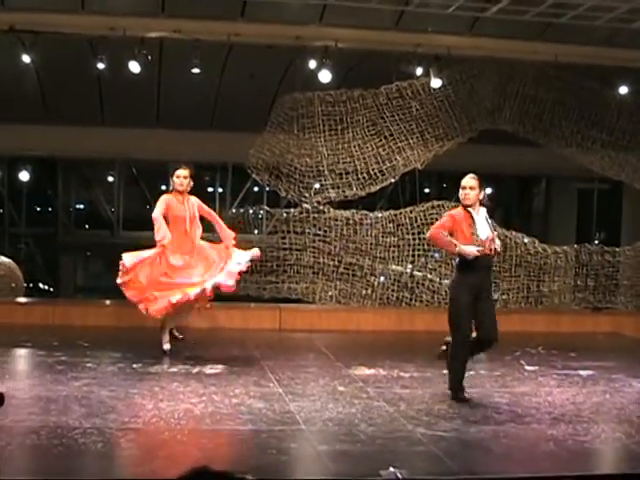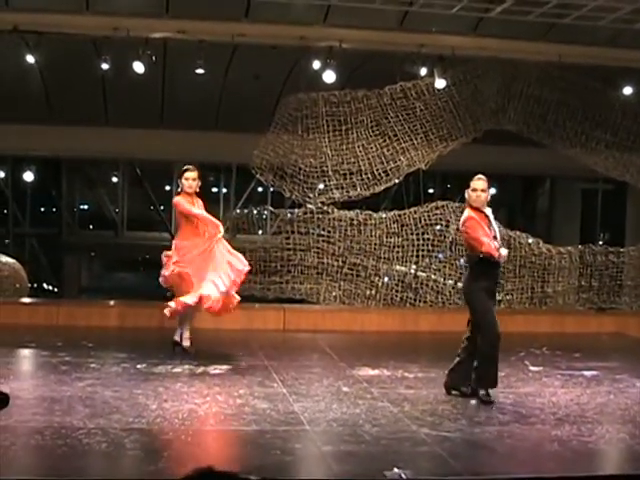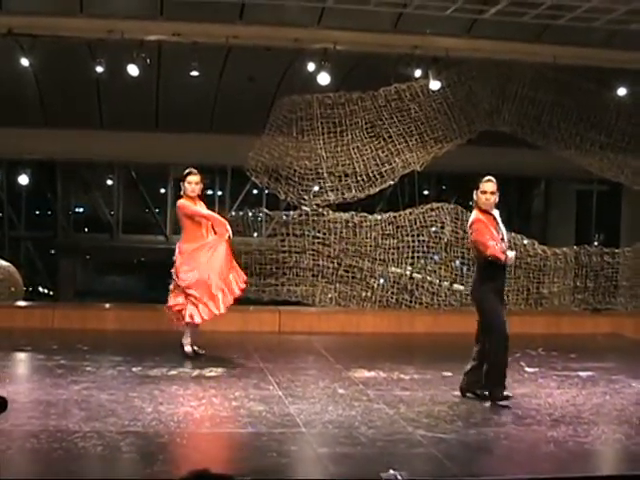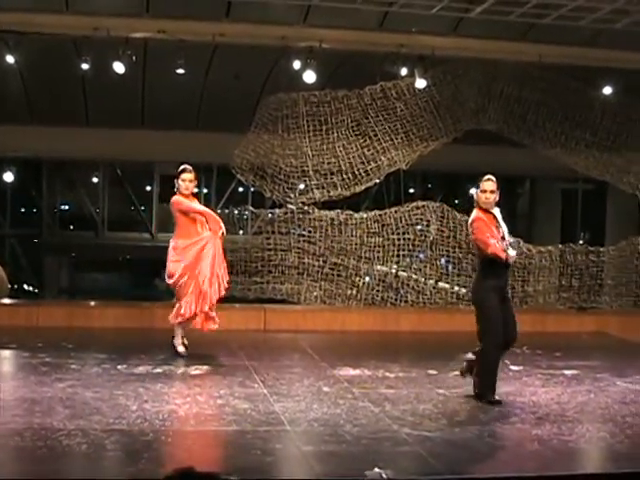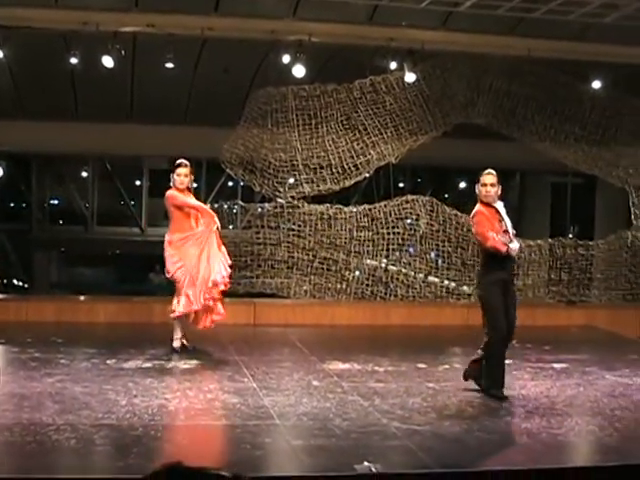
dt=0.4s
person 1, frame 1
left shoulder: (485, 216)
right shoulder: (454, 216)
right elbow: (433, 235)
left wrist: (495, 243)
right wrist: (461, 249)
left hip: (484, 283)
right hip: (464, 282)
left knee: (489, 336)
right knee: (462, 336)
left ankle: (454, 356)
right ankle: (456, 388)
person 1, frame 2
left shoulder: (486, 215)
right shoulder: (469, 218)
left elbow: (494, 244)
right elbow: (483, 245)
left wrist: (499, 251)
right wrist: (499, 253)
left hip: (488, 283)
right hip: (477, 284)
left knee: (477, 336)
right knee: (490, 334)
left ankle: (456, 380)
right ankle: (481, 386)
person 1, frame 3
left shoulder: (494, 217)
right shoulder: (478, 220)
left elbow: (502, 247)
right elbow: (488, 248)
left wrist: (508, 254)
right wrist: (505, 256)
left hip: (496, 285)
right hip: (485, 287)
left knee: (487, 337)
right knee: (500, 334)
left ankle: (472, 383)
right ankle: (495, 388)
person 1, frame 4
left shoulder: (496, 216)
right shoulder: (478, 218)
left elbow: (505, 244)
right elbow: (488, 246)
left wrist: (509, 251)
right wrist: (505, 254)
left hip: (500, 283)
right hip: (486, 285)
left knee: (509, 334)
right knee: (493, 336)
left ankle: (475, 363)
right ankle: (483, 389)
person 1, frame 5
left shoulder: (500, 210)
right shoulder: (480, 213)
left elbow: (510, 239)
right elbow: (489, 241)
left wrist: (513, 245)
right wrist: (507, 248)
left hip: (506, 277)
right hip: (490, 278)
left knee: (506, 330)
right knee: (498, 331)
left ankle: (477, 368)
right ankle: (492, 384)
person 2, frame 1
left shoulder: (193, 200)
right shoulder: (166, 199)
left elbow: (211, 216)
right elbow: (156, 214)
left wrist: (227, 236)
right wrist: (162, 232)
left hip: (192, 251)
right hip: (171, 252)
left knee: (195, 293)
right knee: (171, 294)
left ankle: (173, 327)
right ankle: (164, 339)
person 2, frame 2
left shoulder: (198, 201)
right shoulder: (178, 201)
right elbow: (195, 214)
left wrist: (214, 231)
right wrist: (217, 225)
left hip: (200, 251)
right hip: (184, 251)
left knee: (196, 293)
right knee: (189, 293)
left ankle: (178, 337)
right ankle: (185, 337)
person 2, frame 3
left shoulder: (200, 204)
right shoulder: (182, 204)
left elbow: (209, 227)
right elbow: (207, 215)
left wrist: (220, 235)
right wrist: (226, 226)
left hip: (204, 254)
right hip: (188, 254)
left knee: (203, 296)
right knee: (193, 296)
left ankle: (188, 340)
right ankle: (187, 342)
person 2, frame 4
left shoulder: (194, 201)
right shoulder: (176, 200)
left elbow: (203, 224)
right elbow: (201, 210)
left wrist: (214, 231)
right wrist: (219, 223)
left hip: (198, 251)
right hip: (182, 251)
left knee: (198, 294)
right knee: (185, 295)
left ankle: (182, 336)
right ankle: (177, 340)
person 2, frame 5
left shoulder: (189, 195)
right shoulder: (171, 195)
left elbow: (198, 219)
right elbow: (196, 205)
left wrist: (210, 224)
right wrist: (214, 218)
left hip: (194, 247)
right hip: (177, 247)
left knee: (196, 290)
right knee: (184, 290)
left ankle: (181, 334)
right ankle: (176, 336)
